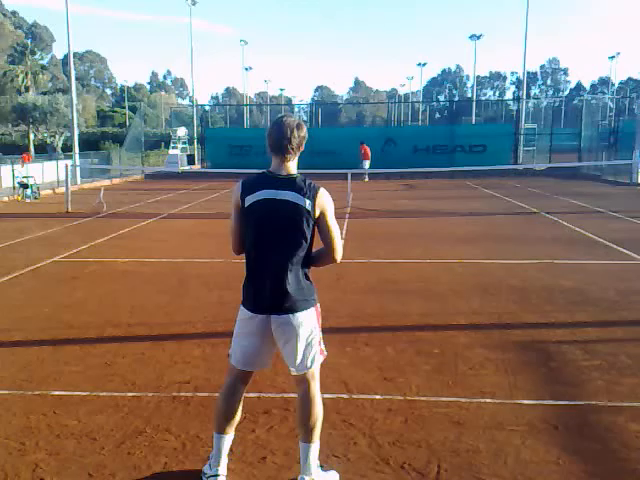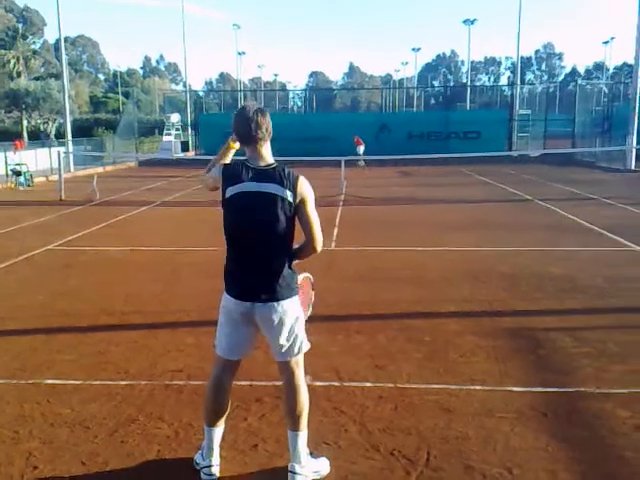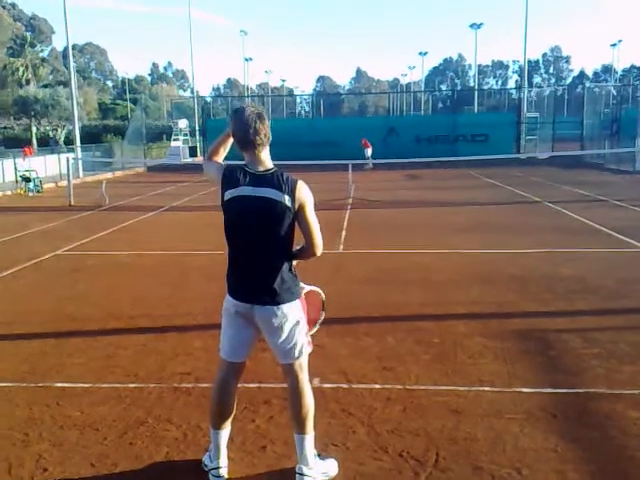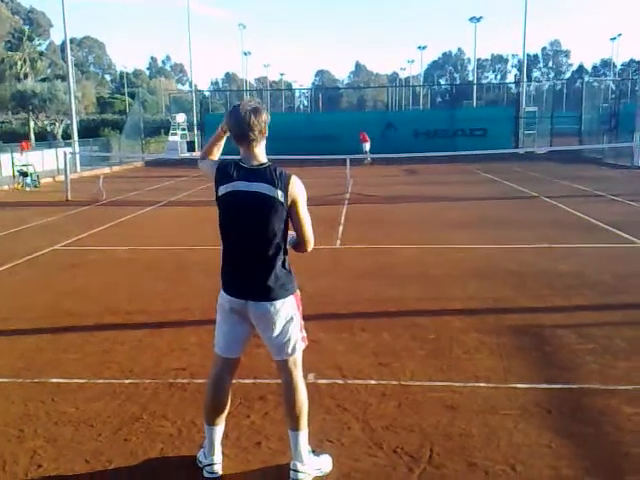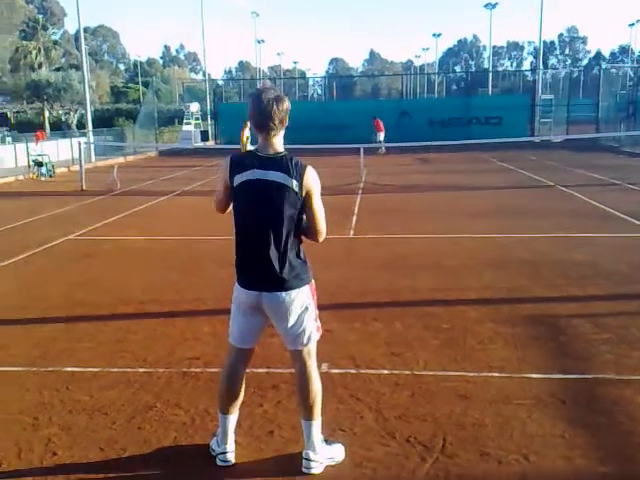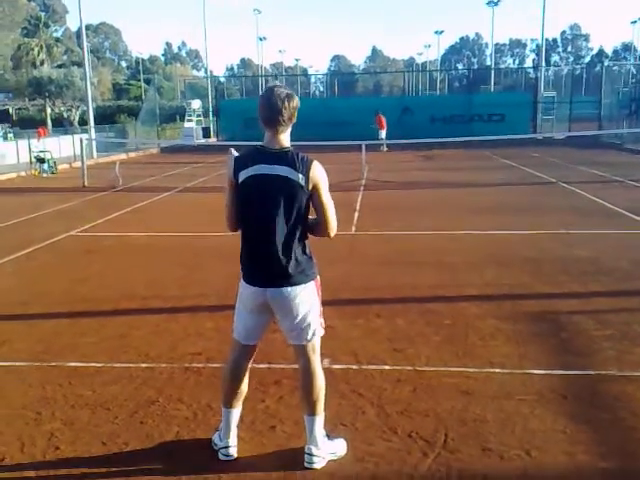
dt=0.2s
person 1, frame 1
left shoulder: (244, 189)
right shoulder: (317, 195)
left elbow: (237, 247)
right elbow: (333, 255)
left hip: (255, 304)
right hip: (297, 305)
left knee: (236, 380)
right knee: (308, 384)
person 1, frame 2
left shoulder: (227, 176)
right shoulder: (296, 184)
left elbow: (208, 176)
right elbow: (314, 244)
left wrist: (231, 142)
left hip: (237, 293)
right hip: (279, 294)
left knee: (222, 370)
right knee: (293, 374)
person 1, frame 3
left shoulder: (227, 178)
right shoulder: (296, 188)
left elbow: (208, 160)
right elbow: (315, 249)
left wrist: (233, 128)
left hip: (239, 297)
right hip: (281, 298)
left knee: (227, 374)
right knee: (297, 376)
person 1, frame 4
left shoulder: (221, 174)
right shoulder: (289, 183)
left elbow: (204, 158)
right elbow: (306, 244)
left wrist: (226, 124)
left hip: (233, 293)
right hip: (276, 294)
left knee: (222, 369)
right knee: (291, 372)
person 1, frame 5
left shoulder: (235, 166)
right shoulder: (304, 173)
left elbow: (219, 206)
right elbow: (317, 234)
left hip: (248, 283)
right hip: (291, 283)
left knee: (236, 359)
right knee: (305, 361)
left ankle: (224, 443)
right ankle: (314, 450)
person 1, frame 6
left shoulder: (239, 165)
right shoulder: (310, 169)
left elbow: (232, 224)
right elbow: (328, 229)
left hip: (254, 278)
right hip: (296, 279)
left knee: (240, 354)
right knee: (309, 356)
left ankle: (227, 438)
right ankle: (316, 445)
